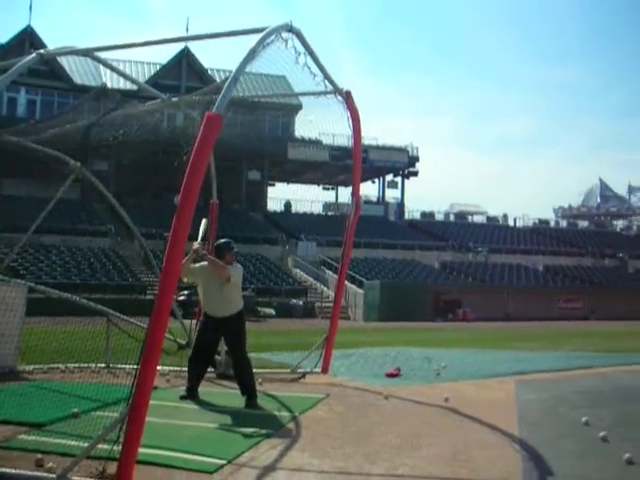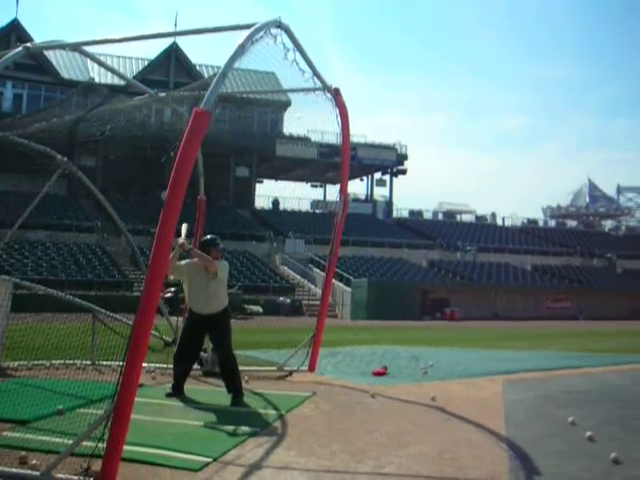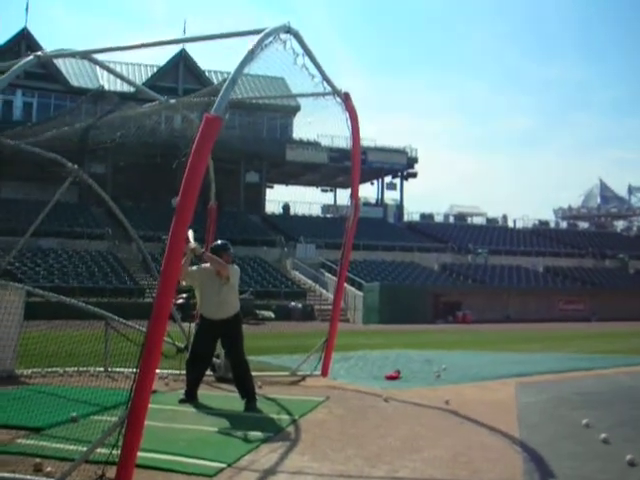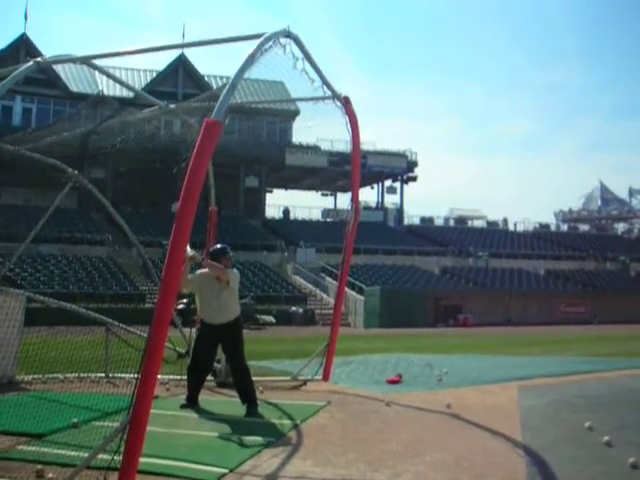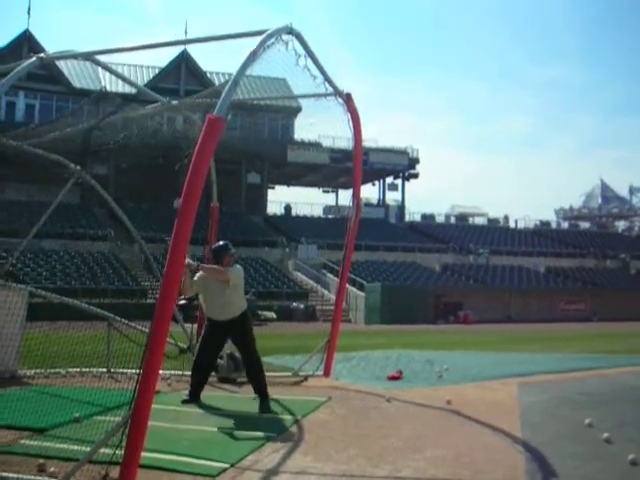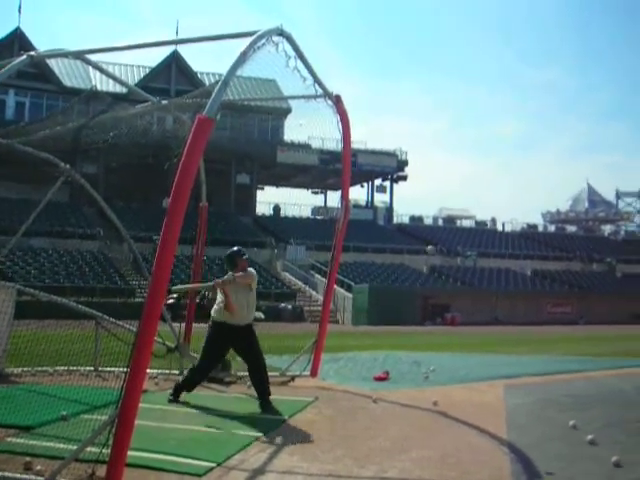
dt=0.3s
person 1, frame 1
left shoulder: (237, 269)
right shoulder: (203, 269)
left elbow: (222, 270)
right elbow: (183, 271)
left wrist: (203, 254)
right wrist: (193, 254)
left hip: (234, 319)
right hip: (210, 319)
left knee: (240, 358)
right knee: (198, 356)
left ankle: (251, 396)
right ankle: (191, 389)
person 1, frame 2
left shoulder: (223, 266)
right shoulder: (189, 265)
left elbow: (210, 264)
right elbow: (169, 269)
left wrist: (189, 248)
right wrist: (178, 249)
left hip: (219, 316)
right hip: (195, 316)
left knee: (226, 355)
right knee: (183, 353)
left ankle: (237, 393)
right ankle: (177, 387)
person 1, frame 3
left shoulder: (234, 271)
right shoulder: (201, 271)
left elbow: (222, 267)
right elbow: (182, 276)
left wrist: (201, 252)
right wrist: (189, 255)
left hip: (230, 321)
right hip: (207, 321)
left knee: (238, 361)
right knee: (195, 359)
left ankle: (250, 399)
right ankle: (190, 393)
person 1, frame 4
left shoulder: (234, 275)
right shoulder: (201, 276)
left elbow: (222, 273)
right elbow: (182, 284)
left wrist: (200, 259)
right wrist: (188, 263)
left hip: (231, 326)
right hip: (207, 326)
left knee: (238, 365)
right knee: (197, 365)
left ankle: (251, 404)
right ankle: (192, 399)
person 1, frame 5
left shoulder: (237, 271)
right shoulder: (204, 276)
left elbow: (221, 273)
right elbow: (186, 292)
left wrist: (196, 266)
right wrist: (186, 271)
left hip: (239, 321)
right hip: (215, 323)
left knee: (251, 358)
right knee: (202, 360)
left ankle: (264, 399)
right ankle: (194, 394)
person 1, frame 6
left shoulder: (249, 274)
right shoulder: (223, 285)
left elbow: (245, 277)
right elbow: (232, 310)
left wrist: (225, 280)
right wrist: (225, 287)
left hip: (244, 328)
right hip: (221, 328)
left knee: (257, 363)
right knee: (205, 365)
left ankle: (265, 400)
right ankle: (179, 389)
